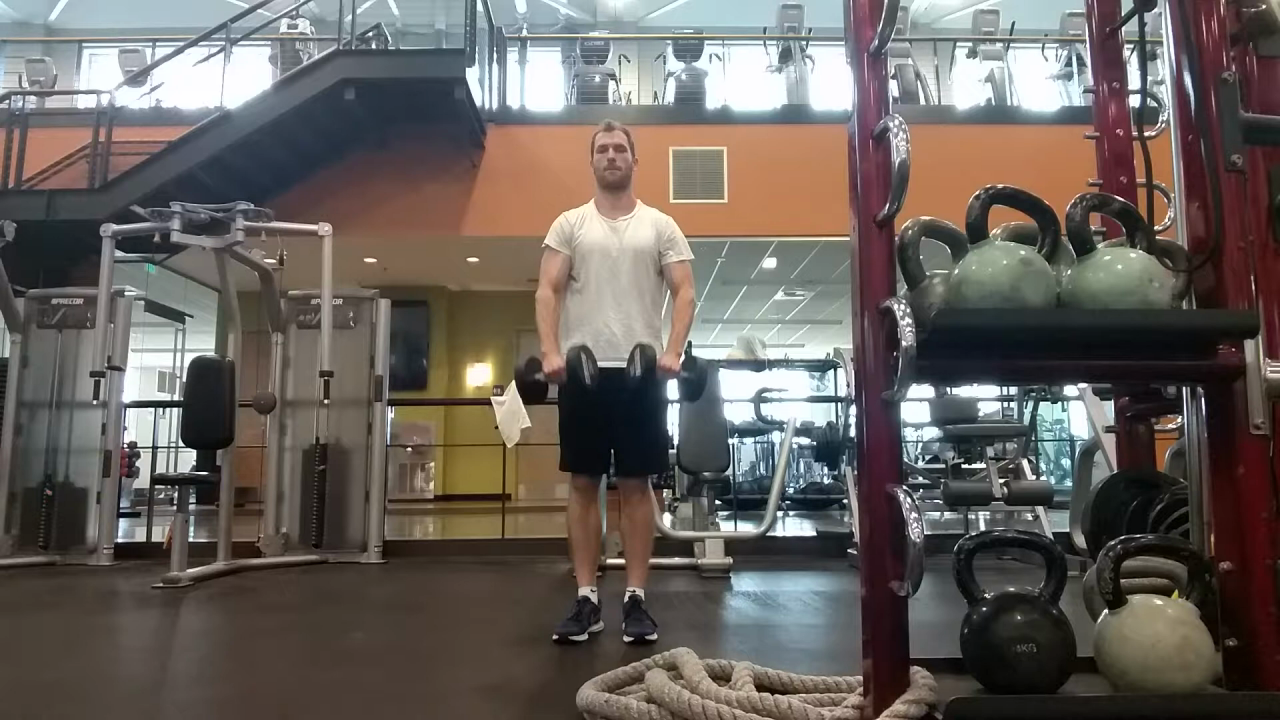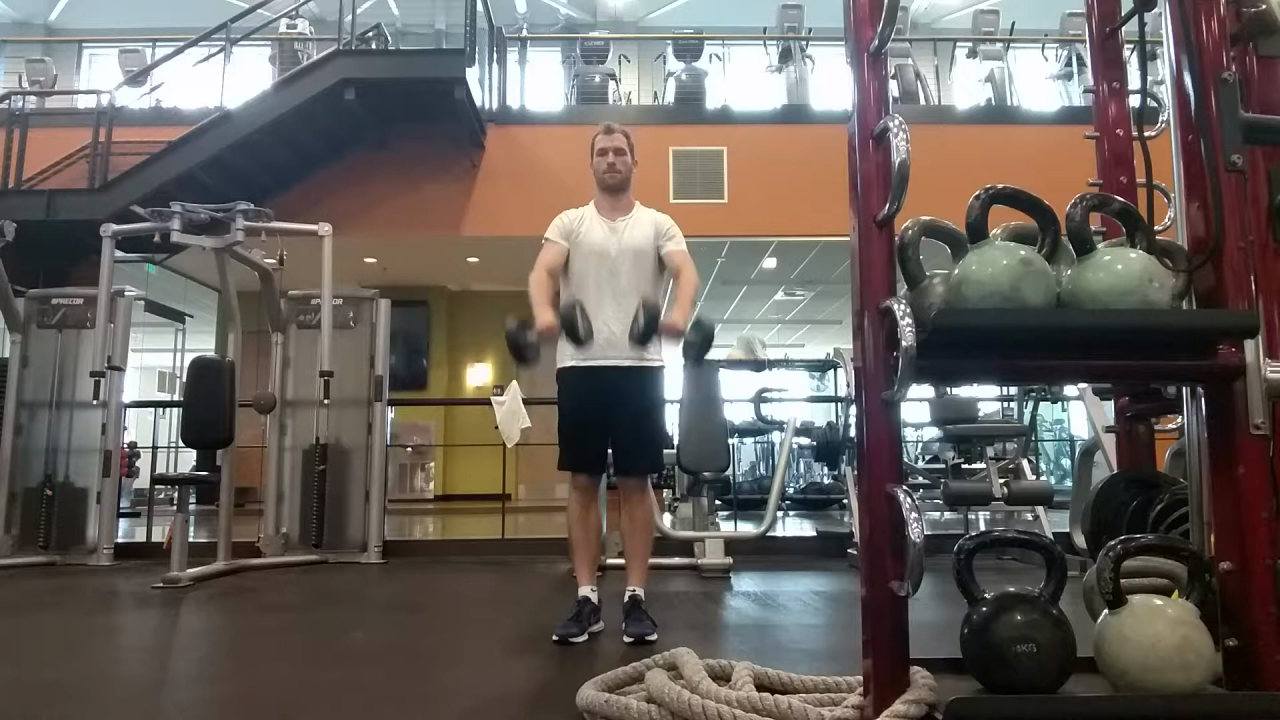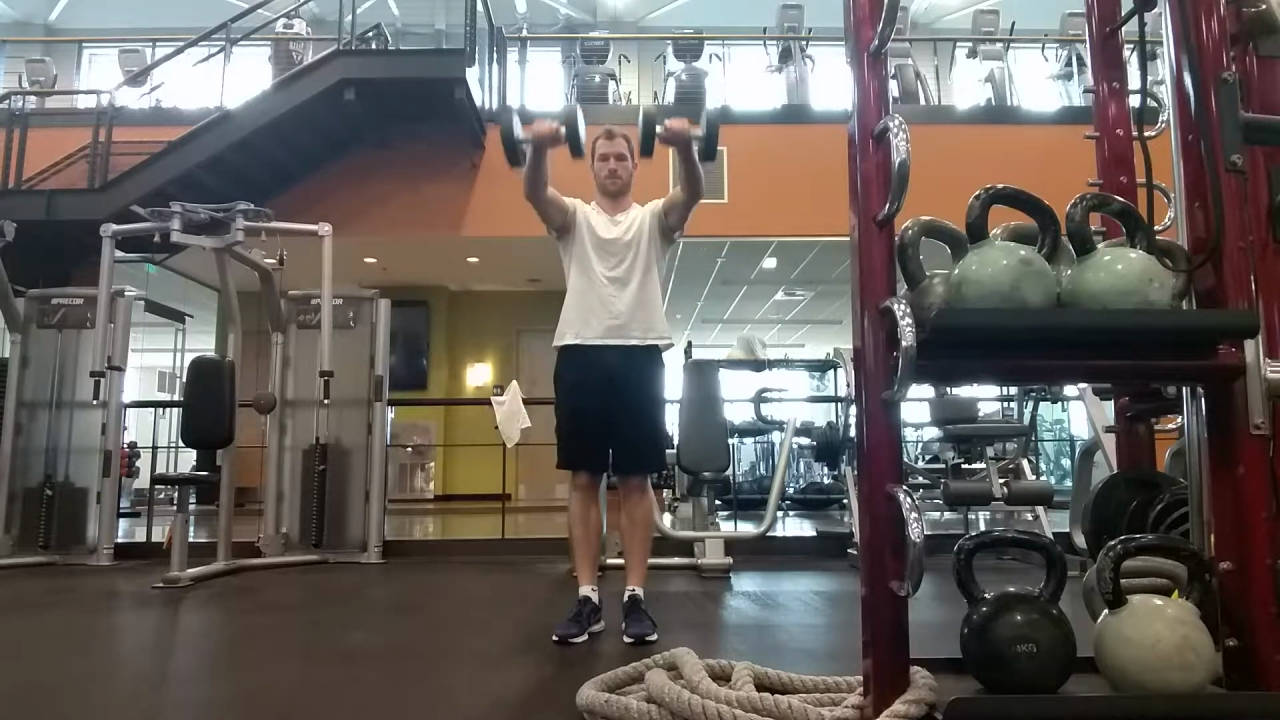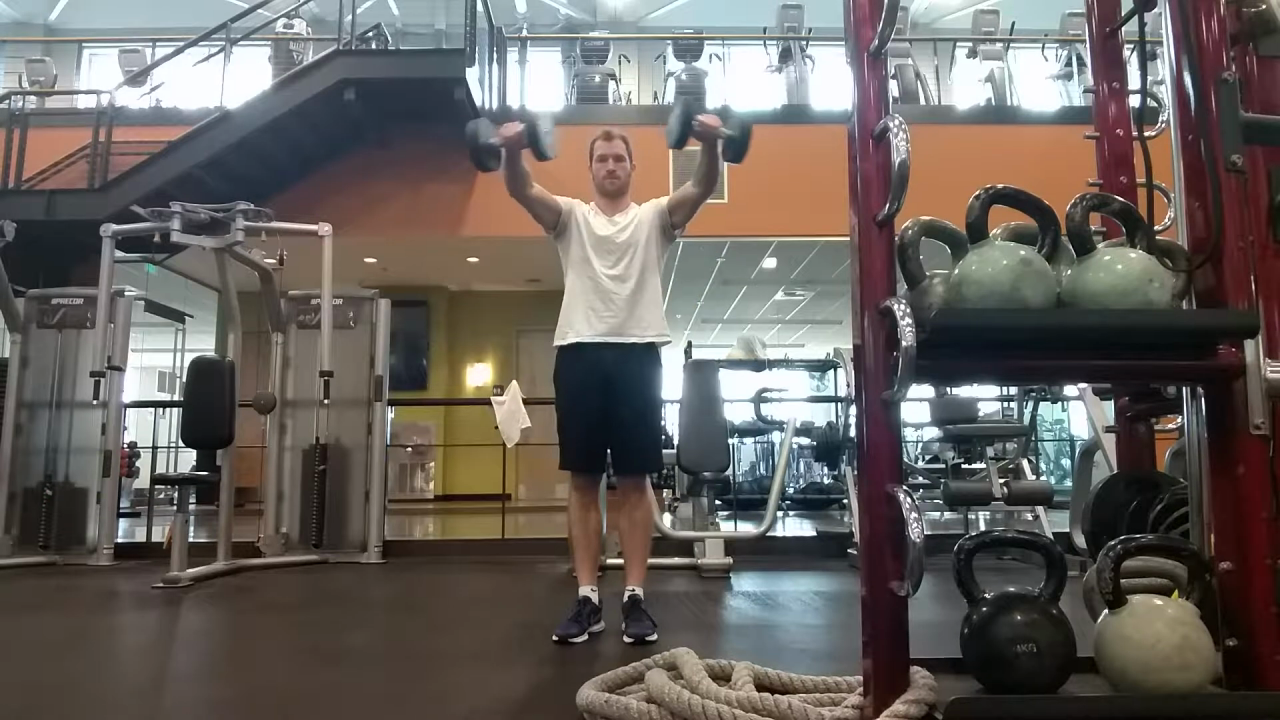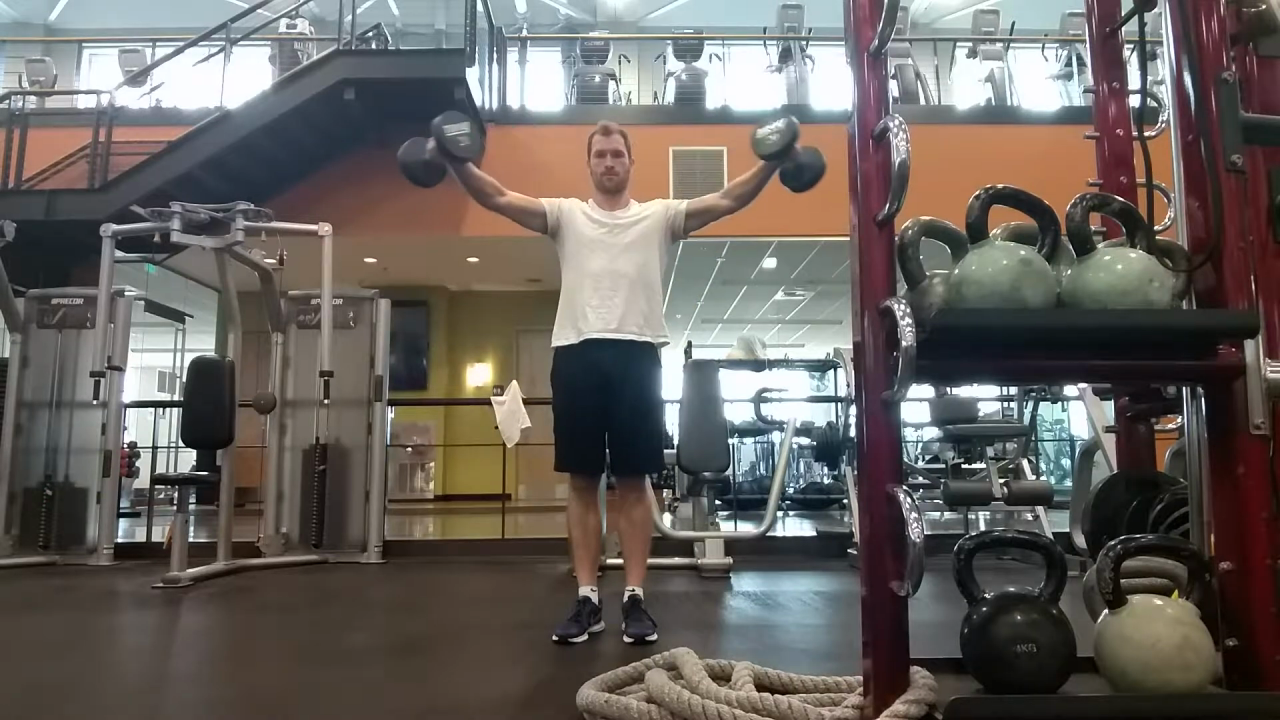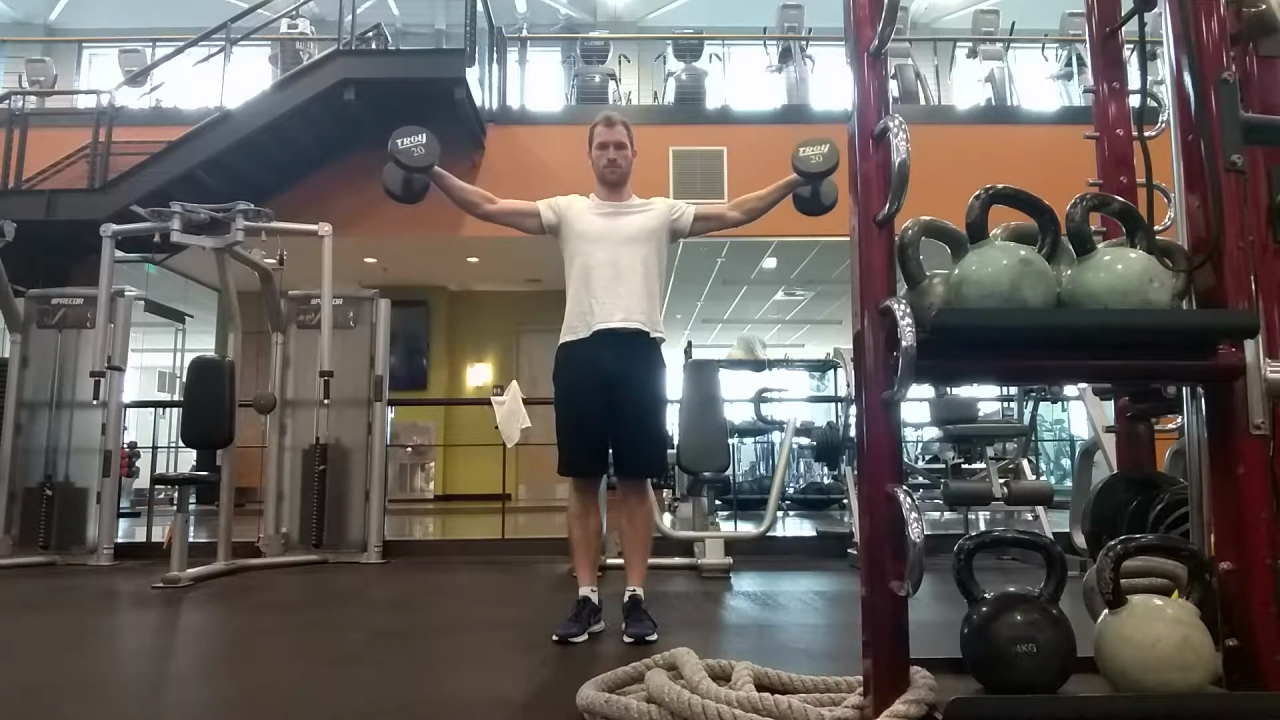
dt=0.5s
person 1, frame 1
left shoulder: (660, 225)
right shoulder: (569, 223)
left elbow: (684, 292)
right elbow: (548, 291)
left wrist: (673, 351)
right wrist: (550, 351)
left knee: (636, 484)
right knee: (583, 483)
left ankle: (635, 598)
right ankle: (586, 599)
person 1, frame 2
left shoulder: (658, 224)
right shoulder: (569, 222)
left elbow: (686, 273)
right elbow: (542, 271)
left wrist: (680, 312)
right wrist: (543, 310)
left hip: (639, 368)
right hip: (580, 367)
left knee: (636, 483)
right knee: (583, 482)
left ankle: (635, 598)
right ankle: (587, 598)
person 1, frame 3
left shoulder: (655, 219)
right shoulder: (573, 217)
left elbow: (692, 191)
right elbow: (534, 192)
left wrist: (684, 147)
right wrist: (539, 148)
left hip: (638, 354)
right hip: (580, 353)
left knee: (635, 480)
right knee: (584, 479)
left ankle: (634, 597)
right ankle: (587, 597)
person 1, frame 4
left shoulder: (656, 217)
right shoulder: (570, 216)
left elbow: (703, 186)
right elbow: (520, 189)
left wrist: (708, 142)
right wrist: (513, 149)
left hip: (637, 353)
right hip: (580, 354)
left knee: (635, 480)
right knee: (583, 480)
left ankle: (634, 597)
right ankle: (587, 597)
person 1, frame 5
left shoulder: (659, 215)
right shoulder: (565, 213)
left elbow: (726, 201)
right elbow: (498, 197)
left wrist: (771, 162)
right wrist: (456, 162)
left hip: (636, 353)
right hip: (577, 353)
left knee: (634, 479)
right knee: (582, 480)
left ankle: (635, 598)
right ankle: (587, 598)
person 1, frame 6
left shoulder: (662, 212)
right shoulder: (566, 210)
left elbow: (735, 212)
right elbow: (489, 206)
left wrist: (794, 181)
right wrist: (434, 174)
left hip: (638, 352)
right hip: (580, 352)
left knee: (635, 481)
right knee: (583, 482)
left ankle: (635, 598)
right ankle: (586, 599)
